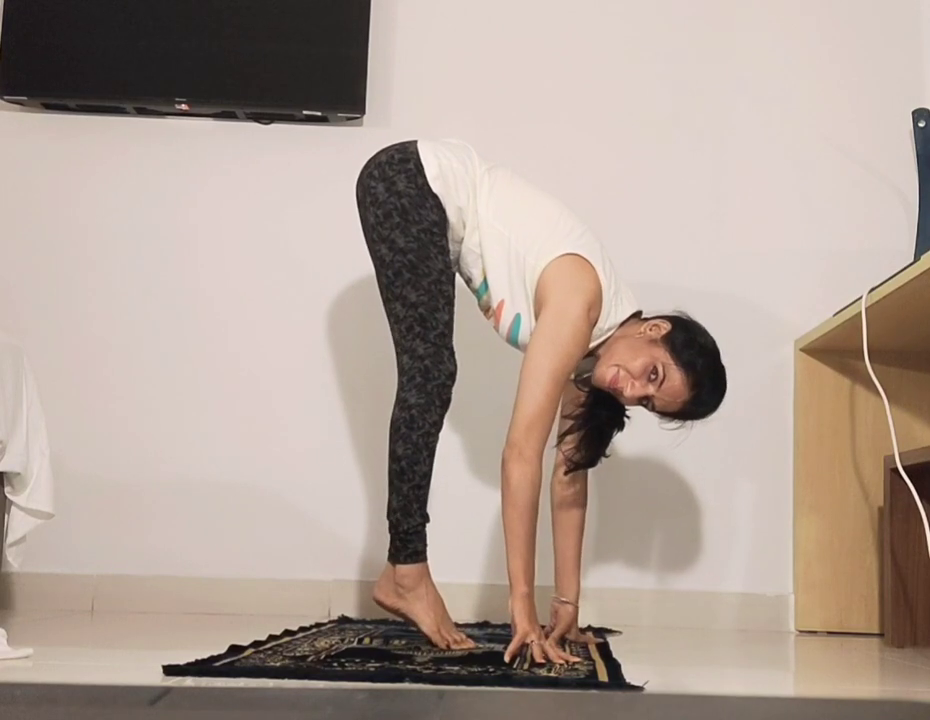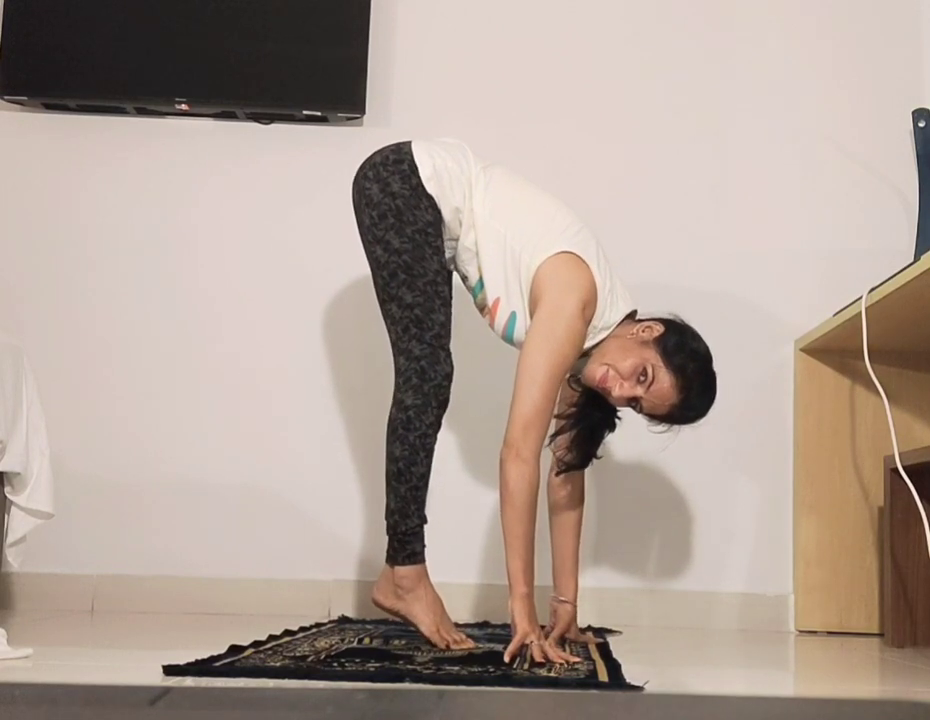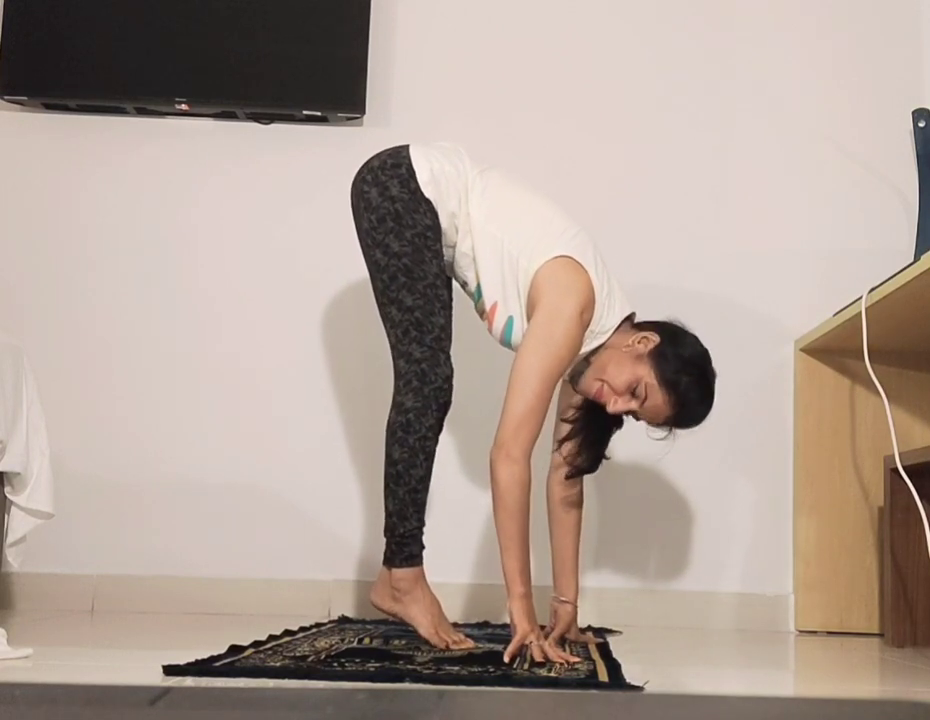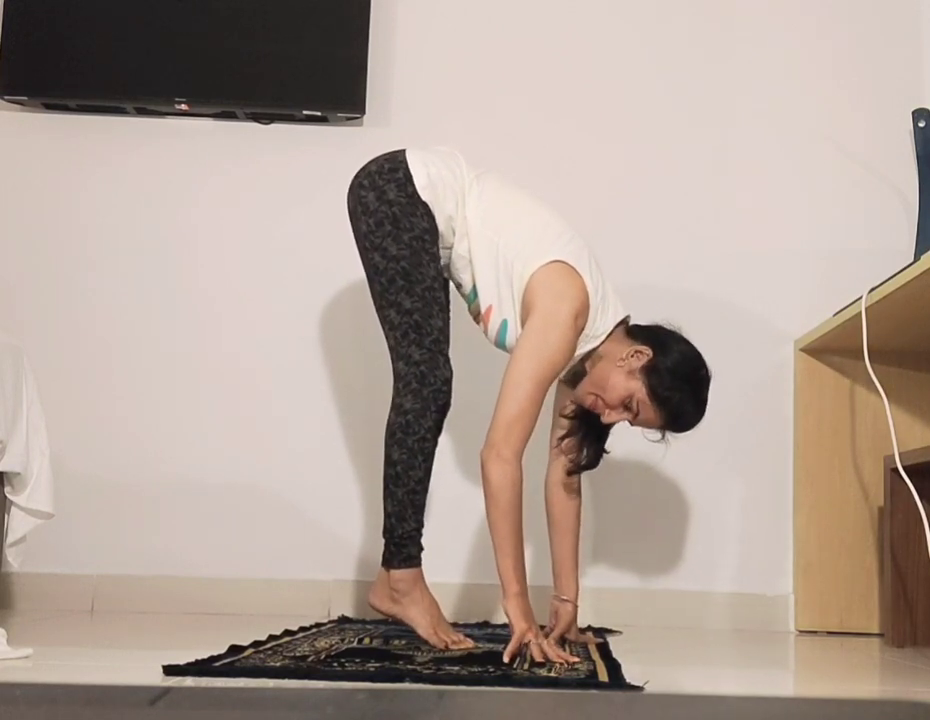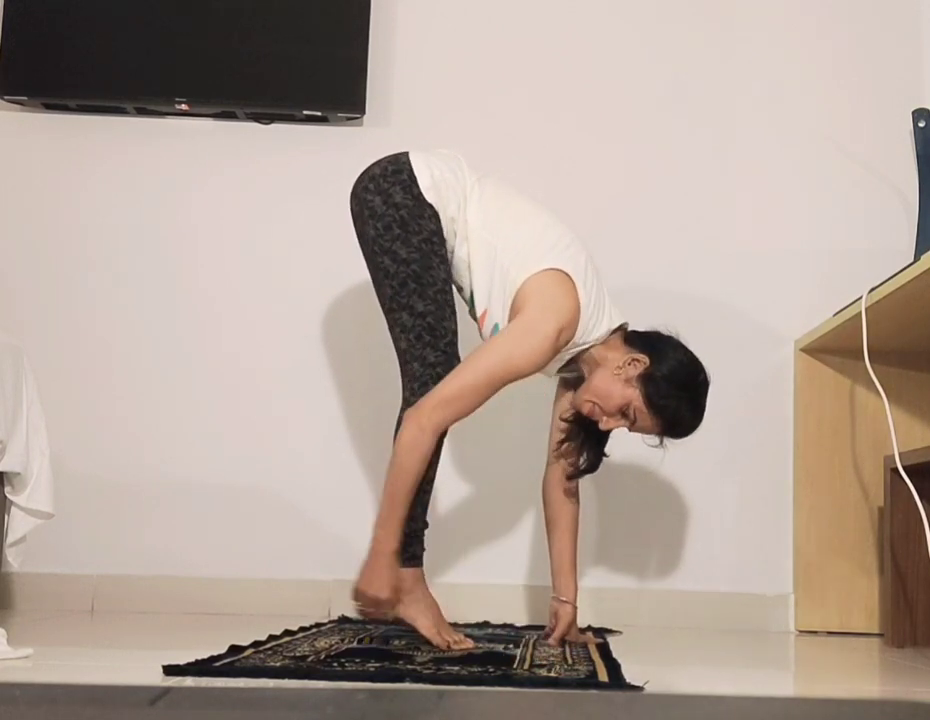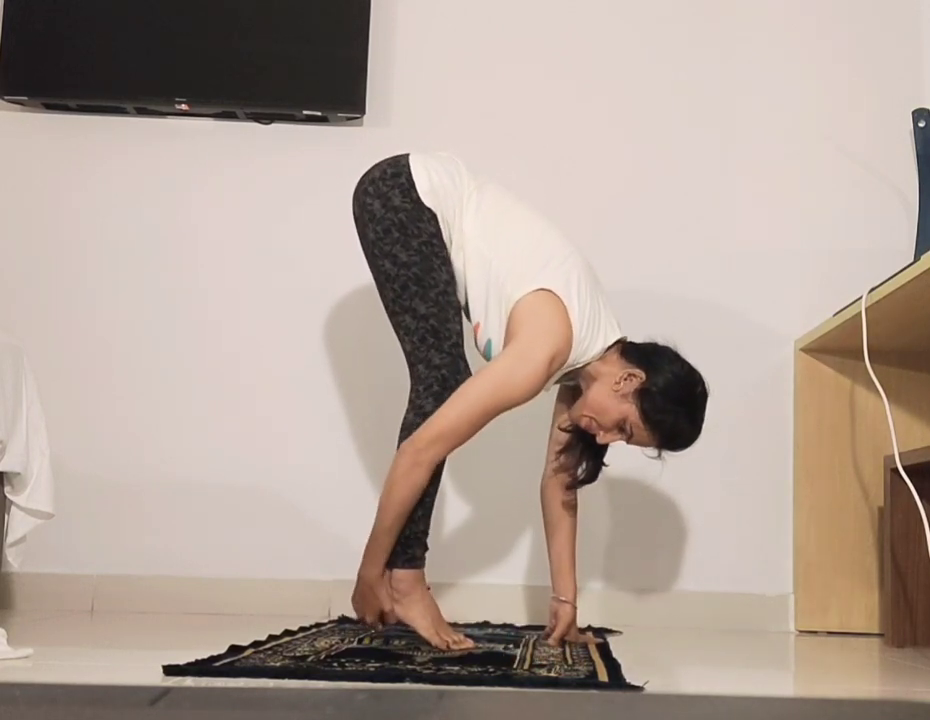
dt=0.7s
person 1, frame 1
left shoulder: (591, 341)
right shoulder: (581, 301)
left elbow: (570, 470)
right elbow: (521, 453)
left wrist: (566, 602)
right wrist: (522, 603)
left hip: (433, 198)
right hip: (408, 182)
left knee: (432, 380)
right knee: (430, 375)
left ankle: (404, 569)
right ankle: (406, 572)
person 1, frame 2
left shoulder: (588, 335)
right shoulder: (575, 300)
left elbow: (567, 466)
right elbow: (519, 453)
left wrist: (565, 601)
right wrist: (522, 604)
left hip: (431, 204)
right hip: (404, 181)
left knee: (429, 382)
right knee: (427, 377)
left ankle: (401, 572)
right ankle: (404, 574)
person 1, frame 3
left shoulder: (591, 339)
right shoulder: (573, 306)
left elbow: (566, 470)
right elbow: (509, 454)
left wrist: (566, 601)
right wrist: (521, 605)
left hip: (429, 203)
right hip: (401, 186)
left knee: (430, 386)
right knee: (426, 382)
left ankle: (400, 573)
right ankle: (401, 577)
person 1, frame 4
left shoulder: (587, 343)
right shoulder: (568, 314)
left elbow: (564, 470)
right elbow: (499, 455)
left wrist: (566, 598)
right wrist: (517, 603)
left hip: (426, 210)
right hip: (399, 190)
left knee: (430, 388)
right knee: (425, 384)
left ankle: (397, 575)
right ankle: (400, 579)
person 1, frame 5
left shoulder: (585, 347)
right shoulder: (557, 323)
left elbow: (562, 474)
right elbow: (422, 419)
left wrist: (565, 597)
right wrist: (381, 557)
left hip: (428, 204)
right hip: (401, 191)
left knee: (437, 379)
right knee: (433, 378)
left ankle: (401, 583)
right ankle: (395, 577)
person 1, frame 6
left shoulder: (587, 355)
right shoulder: (550, 345)
left elbow: (560, 479)
right elbow: (417, 452)
left wrist: (565, 598)
right wrist: (371, 574)
left hip: (434, 205)
right hip: (401, 194)
left knee: (444, 386)
right knee: (441, 380)
left ankle: (401, 577)
right ankle: (403, 580)
